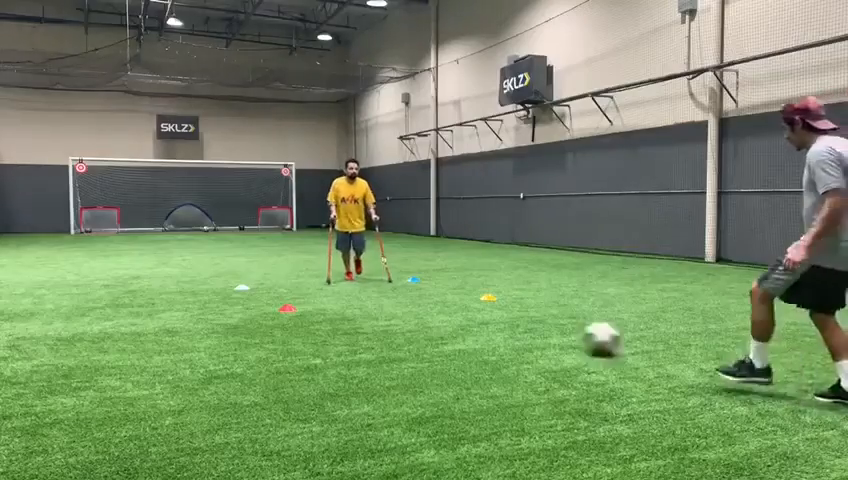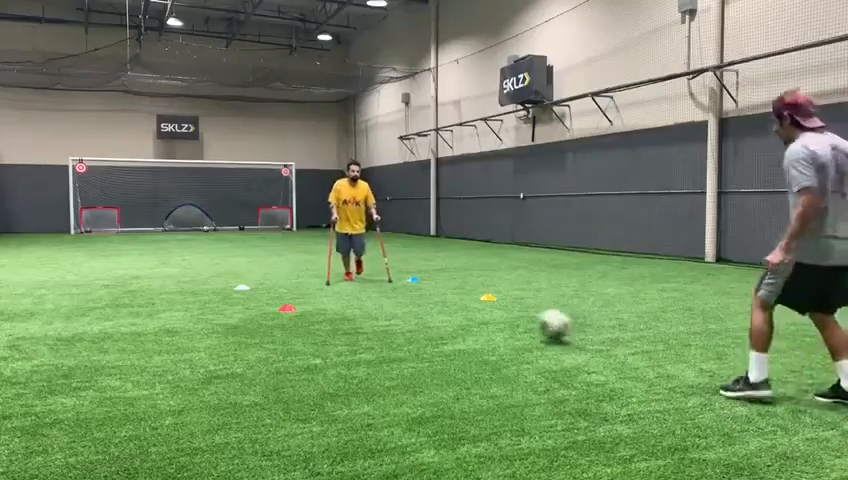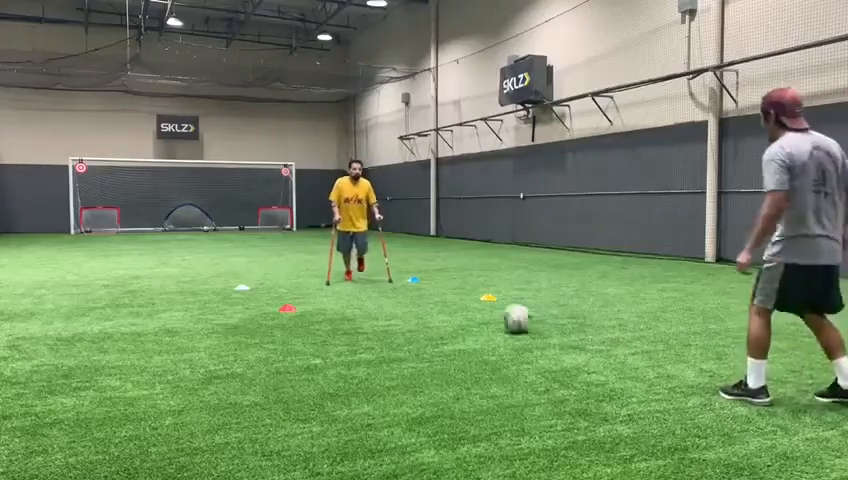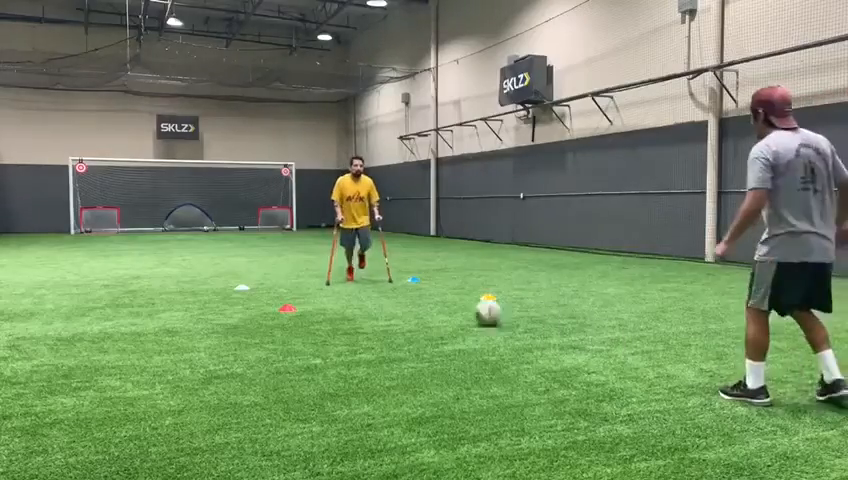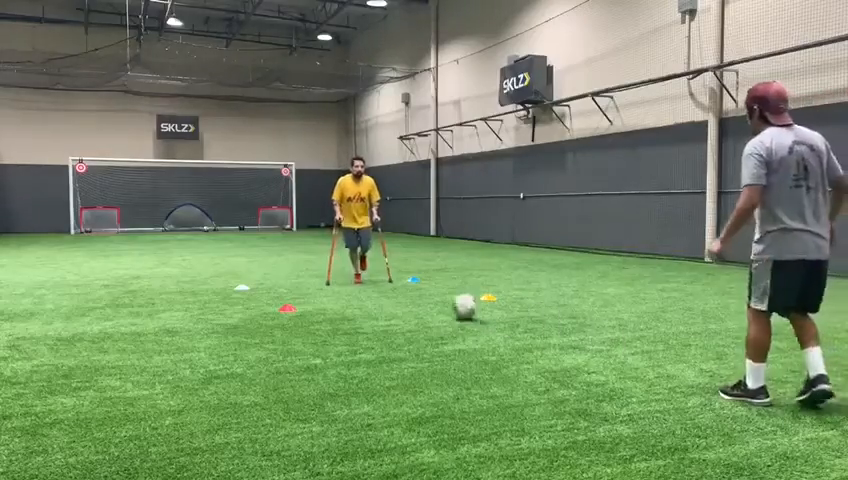
dt=0.1s
person 1, frame 1
left shoulder: (821, 151)
left wrist: (806, 246)
left hip: (822, 251)
left knee: (761, 292)
right knee: (822, 314)
left ankle: (758, 365)
person 1, frame 2
left shoulder: (799, 150)
left elbow: (809, 202)
left wrist: (784, 248)
left hip: (806, 250)
left knee: (761, 304)
left ankle: (756, 380)
person 1, frame 3
left shoulder: (778, 151)
left elbow: (775, 205)
left wrist: (749, 249)
left hip: (792, 251)
left knee: (759, 310)
right knee: (815, 316)
left ankle: (755, 386)
person 1, frame 4
left shoulder: (764, 149)
right shoulder: (822, 142)
left elbow: (755, 202)
left wrist: (727, 241)
left hip: (782, 249)
right hip: (822, 248)
left knee: (756, 311)
right knee: (805, 313)
left ankle: (754, 386)
person 1, frame 5
left shoulder: (758, 146)
right shoulder: (816, 139)
left elbow: (750, 199)
left wrist: (722, 239)
left hip: (776, 247)
right hip: (816, 246)
left knee: (758, 313)
right knee: (798, 313)
left ankle: (754, 386)
right ankle: (818, 376)
person 2, frame 1
left shoulder: (363, 184)
right shoulder: (337, 183)
left elbow: (370, 202)
right elbow: (331, 201)
left wrist: (373, 214)
right wrist: (333, 212)
left hip: (358, 225)
right hip: (342, 225)
left knee: (359, 249)
right knee: (344, 250)
left ankle: (357, 259)
right ankle: (348, 271)
person 2, frame 2
left shoulder: (365, 186)
right shoulder: (339, 185)
left elbow: (370, 204)
right elbow: (333, 203)
left wrist: (374, 214)
right wrist: (334, 214)
left hip: (358, 227)
right hip: (342, 227)
left knee: (359, 252)
right knee: (344, 252)
left ankle: (358, 260)
right ankle: (348, 272)
person 2, frame 3
left shoulder: (366, 184)
right shoulder: (340, 183)
left elbow: (372, 202)
right elbow: (334, 201)
left wrist: (376, 213)
right wrist: (336, 214)
left hip: (360, 224)
right hip: (344, 225)
left knee: (362, 249)
right knee: (345, 251)
left ankle: (360, 257)
right ankle: (348, 270)
person 2, frame 4
left shoulder: (368, 181)
right shoulder: (342, 181)
left elbow: (374, 200)
right elbow: (336, 200)
left wrist: (376, 214)
right wrist: (339, 214)
left hip: (363, 221)
right hip: (347, 222)
left knee: (366, 245)
right knee: (348, 247)
left ankle: (361, 254)
right ankle: (350, 267)
person 2, frame 5
left shoulder: (370, 182)
right shoulder: (343, 181)
left elbow: (375, 201)
right elbow: (336, 200)
left wrist: (375, 214)
right wrist: (337, 213)
left hip: (364, 221)
right hip: (348, 222)
left knee: (365, 247)
right knee: (353, 247)
left ankle: (362, 255)
right ankle: (357, 273)
